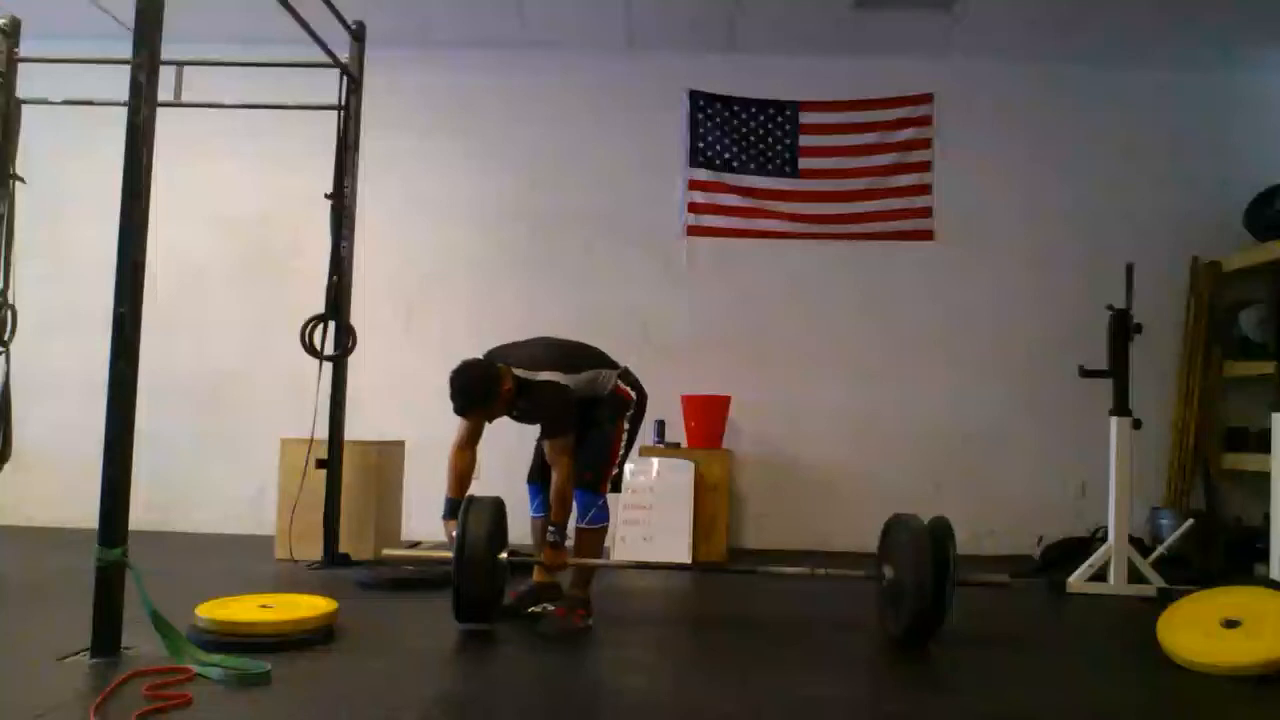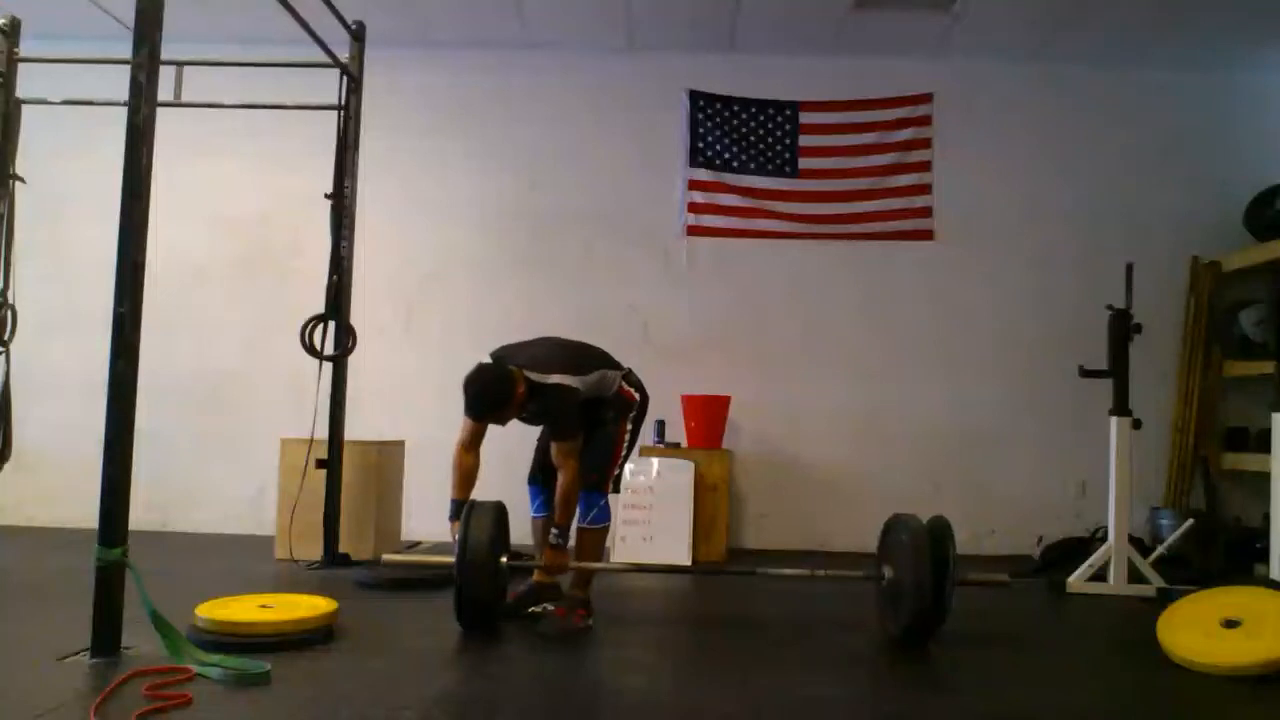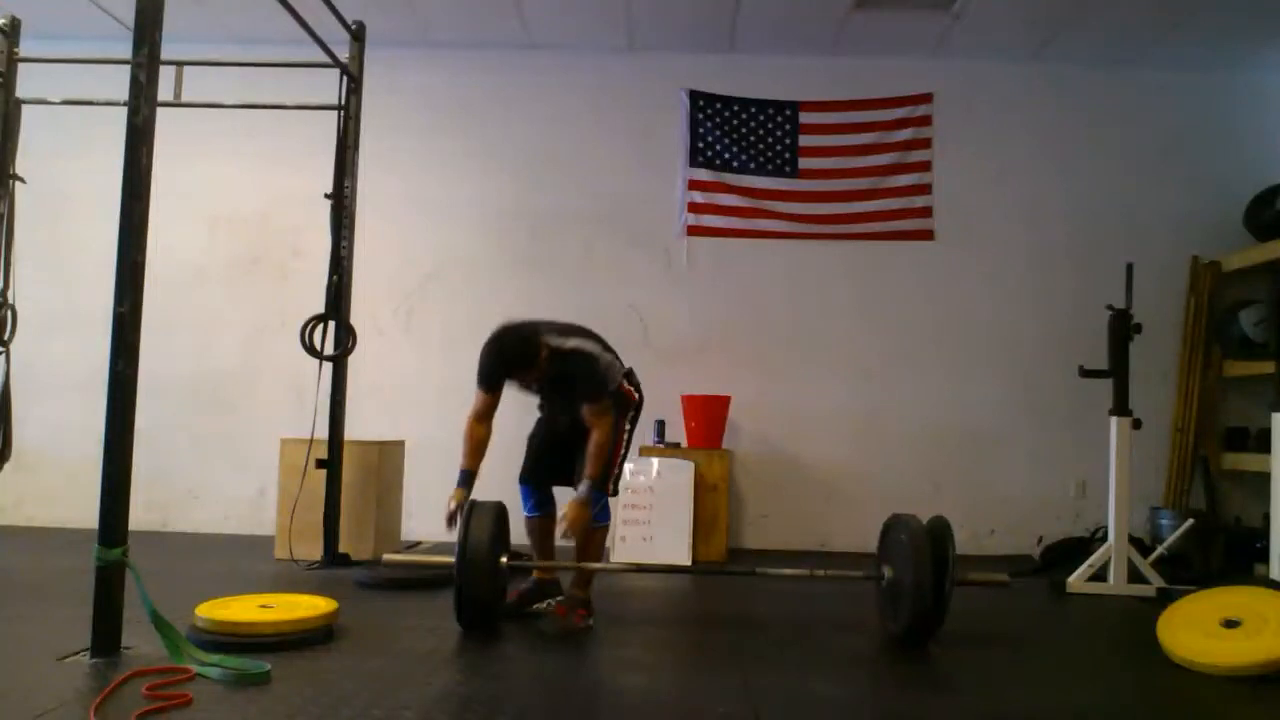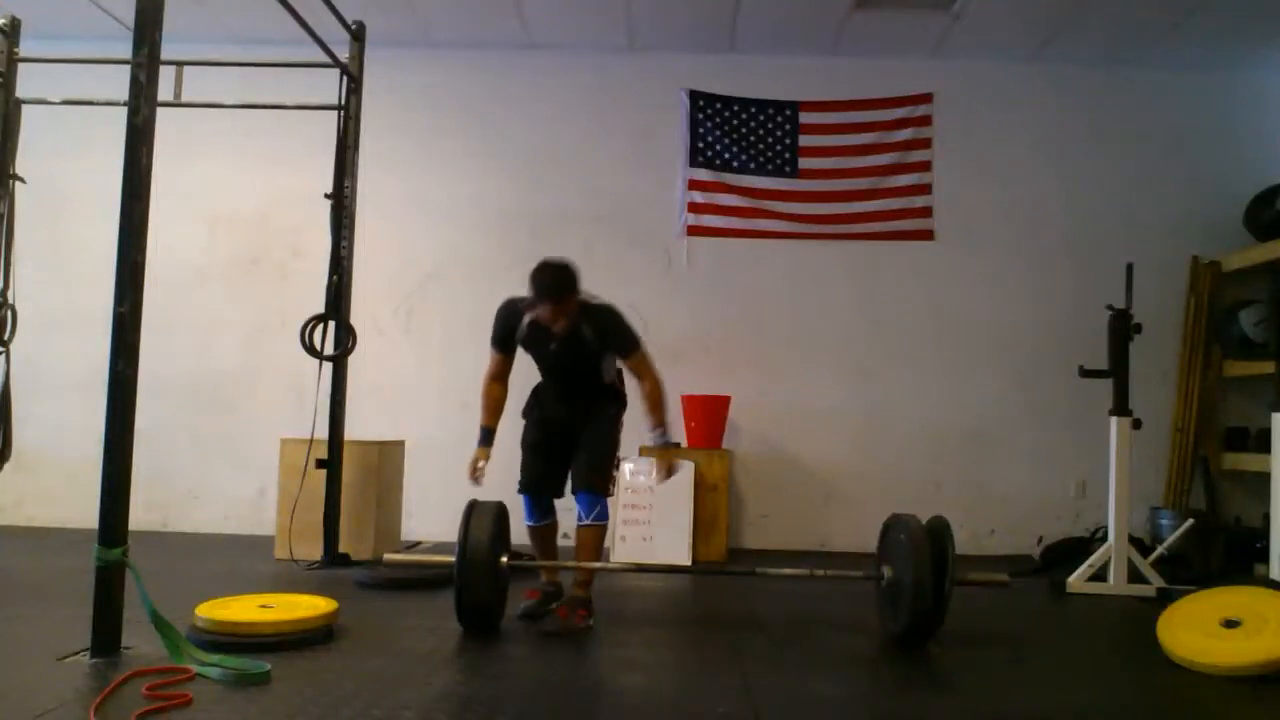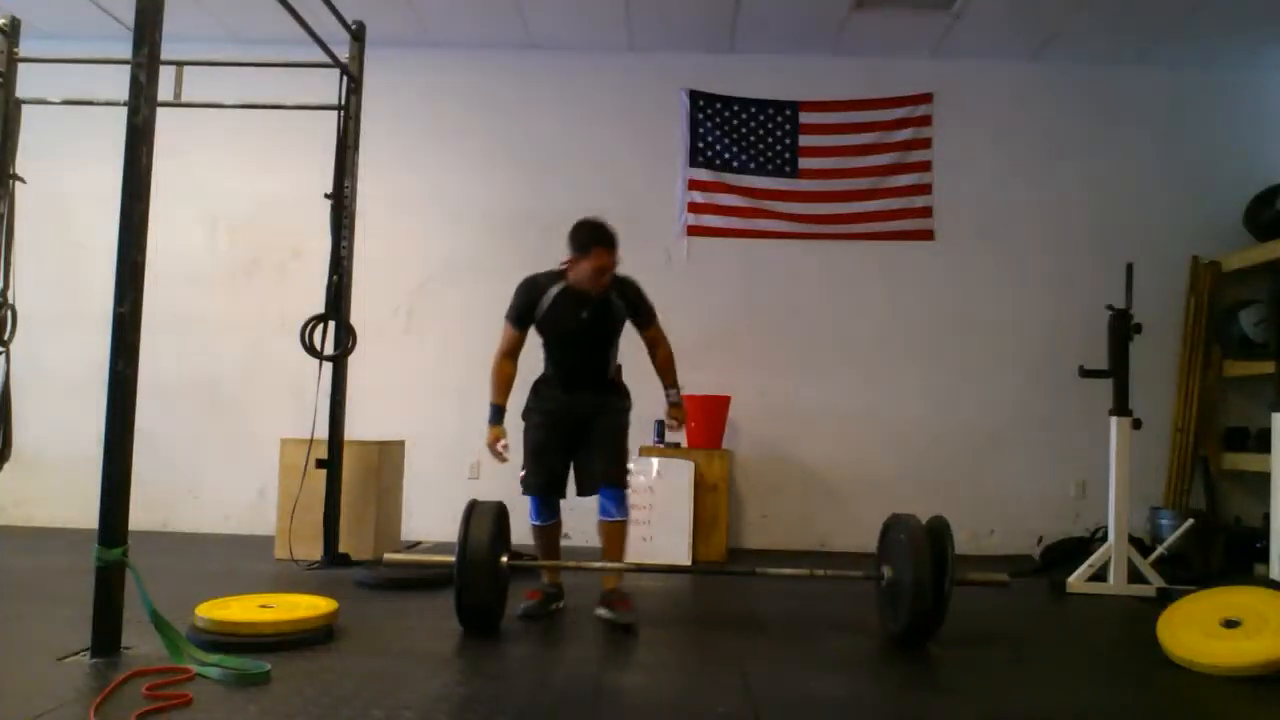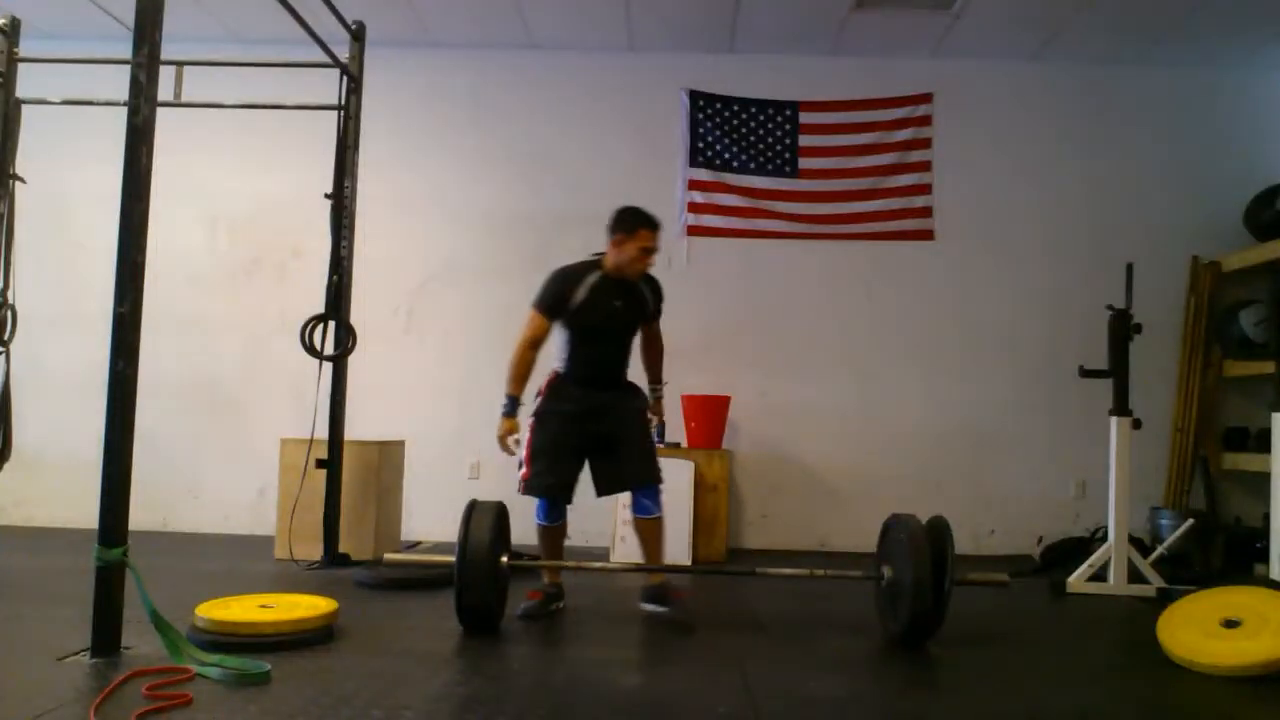
dt=0.2s
person 1, frame 1
left shoulder: (547, 391)
right shoulder: (483, 377)
left elbow: (561, 468)
right elbow: (463, 446)
left wrist: (556, 539)
right wrist: (451, 513)
left hip: (615, 399)
right hip: (578, 399)
left knee: (588, 487)
right knee: (538, 483)
left ankle: (578, 599)
right ankle: (544, 585)
person 1, frame 2
left shoulder: (557, 393)
right shoulder: (491, 378)
left elbow: (567, 471)
right elbow: (466, 447)
left wrist: (558, 541)
right wrist: (457, 515)
left hip: (618, 400)
right hip: (581, 401)
left knee: (591, 488)
right knee: (540, 483)
left ankle: (578, 598)
right ankle: (544, 585)
person 1, frame 3
left shoulder: (578, 359)
right shoulder: (498, 354)
left elbow: (601, 431)
right elbow: (480, 418)
left wrist: (584, 497)
right wrist: (464, 484)
left hip: (613, 399)
right hip: (564, 401)
left knee: (593, 491)
right knee: (532, 482)
left ankle: (579, 598)
right ankle: (545, 581)
person 1, frame 4
left shoulder: (602, 317)
right shoulder: (512, 316)
left elbow: (647, 376)
right elbow: (496, 379)
left wrist: (661, 440)
right wrist: (485, 441)
left hip: (599, 402)
right hip: (549, 401)
left knee: (589, 491)
right knee: (534, 493)
left ankle: (579, 597)
right ankle: (550, 585)
person 1, frame 5
left shoulder: (624, 292)
right shoulder: (535, 290)
left elbow: (656, 343)
right elbow: (507, 355)
left wrist: (673, 397)
right wrist: (496, 417)
left hip: (605, 398)
right hip: (551, 397)
left knee: (611, 487)
right knee: (540, 492)
left ankle: (612, 590)
right ankle: (550, 586)
person 1, frame 6
left shoulder: (647, 290)
right shoulder: (569, 281)
left elbow: (652, 340)
right elbow: (529, 344)
left wrist: (656, 393)
right wrist: (510, 409)
left hip: (619, 396)
right hip: (566, 395)
left knee: (645, 484)
right knee: (550, 493)
left ankle: (656, 584)
right ankle: (551, 586)
